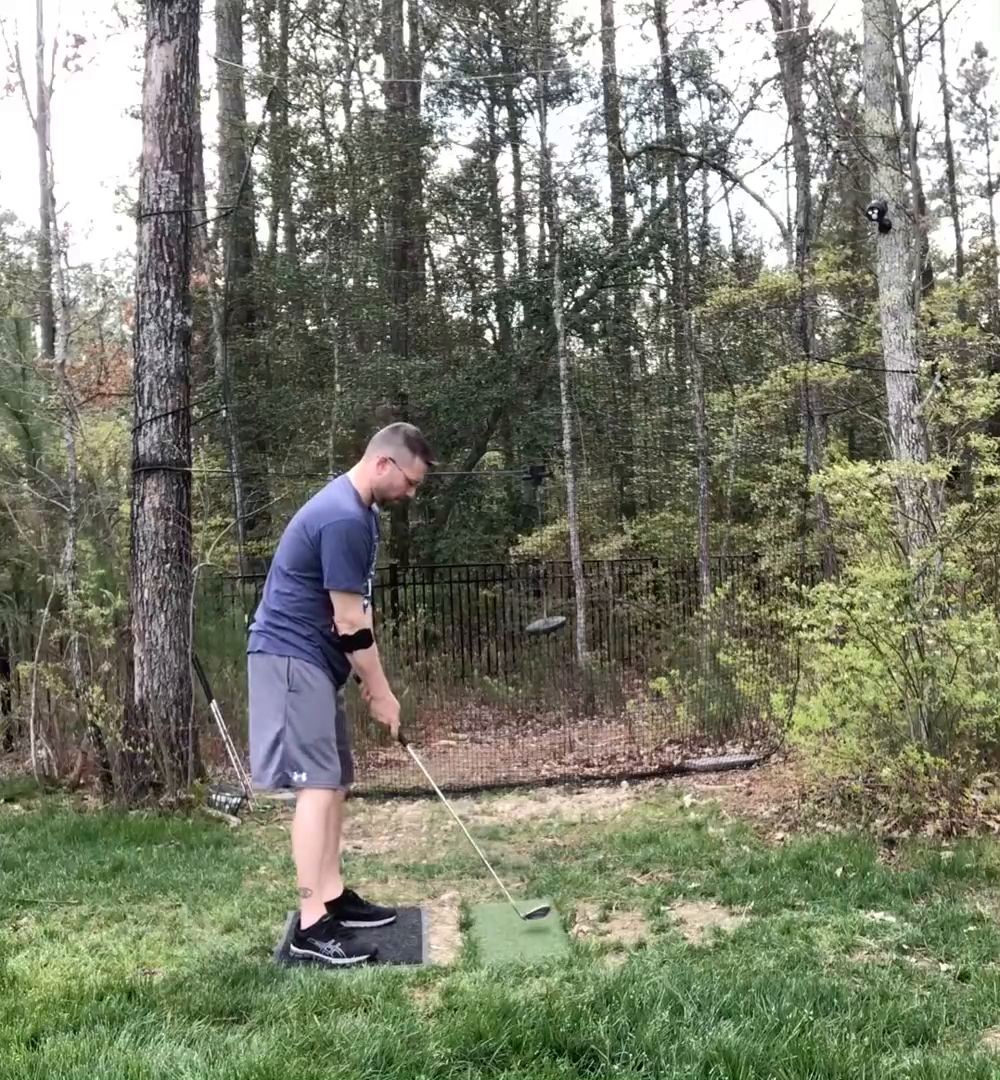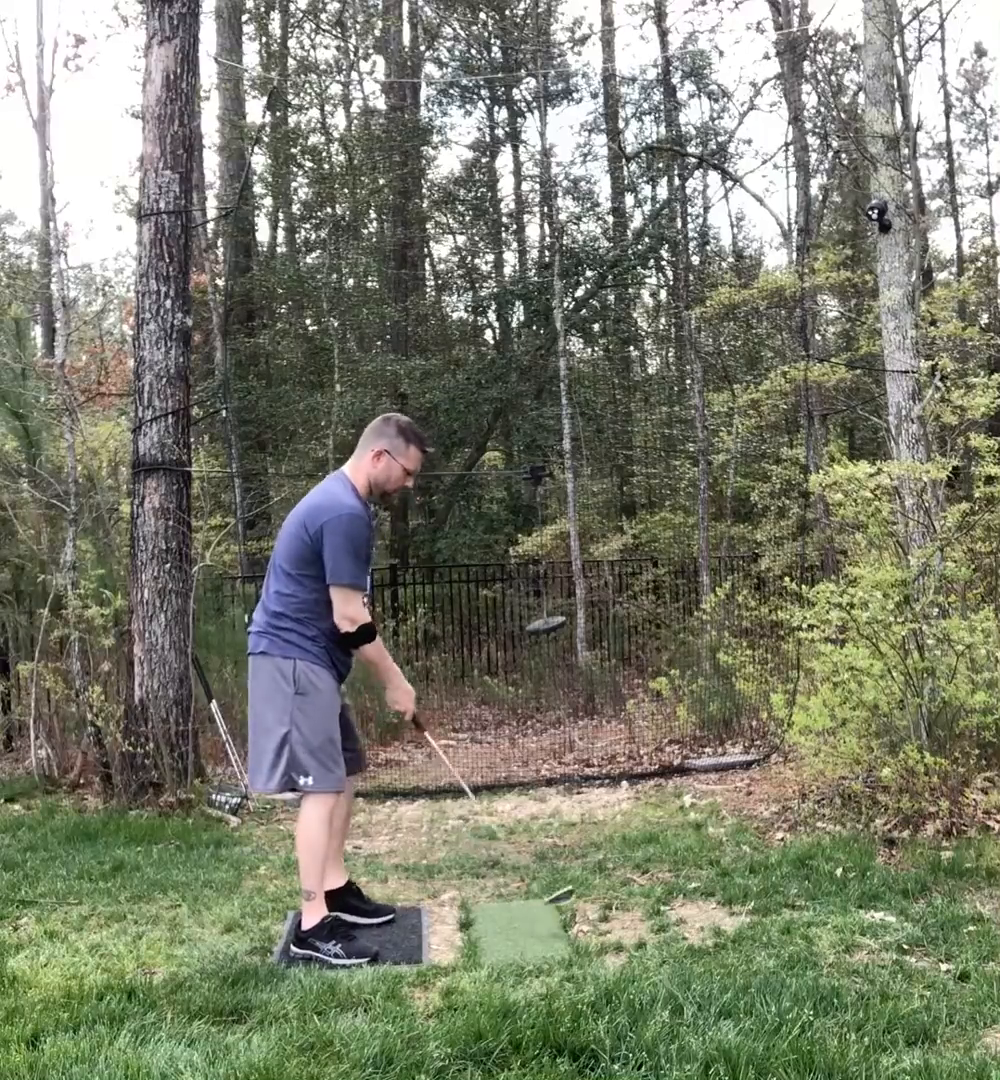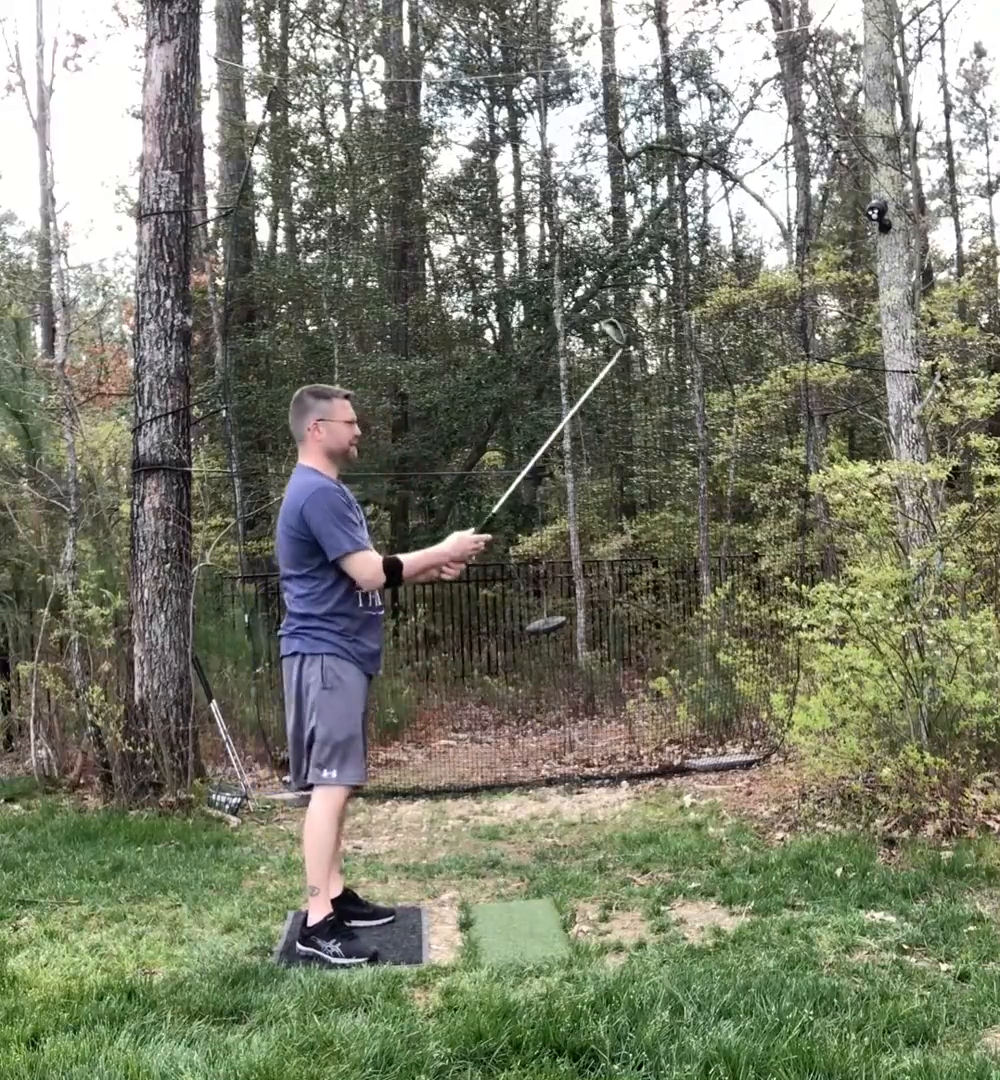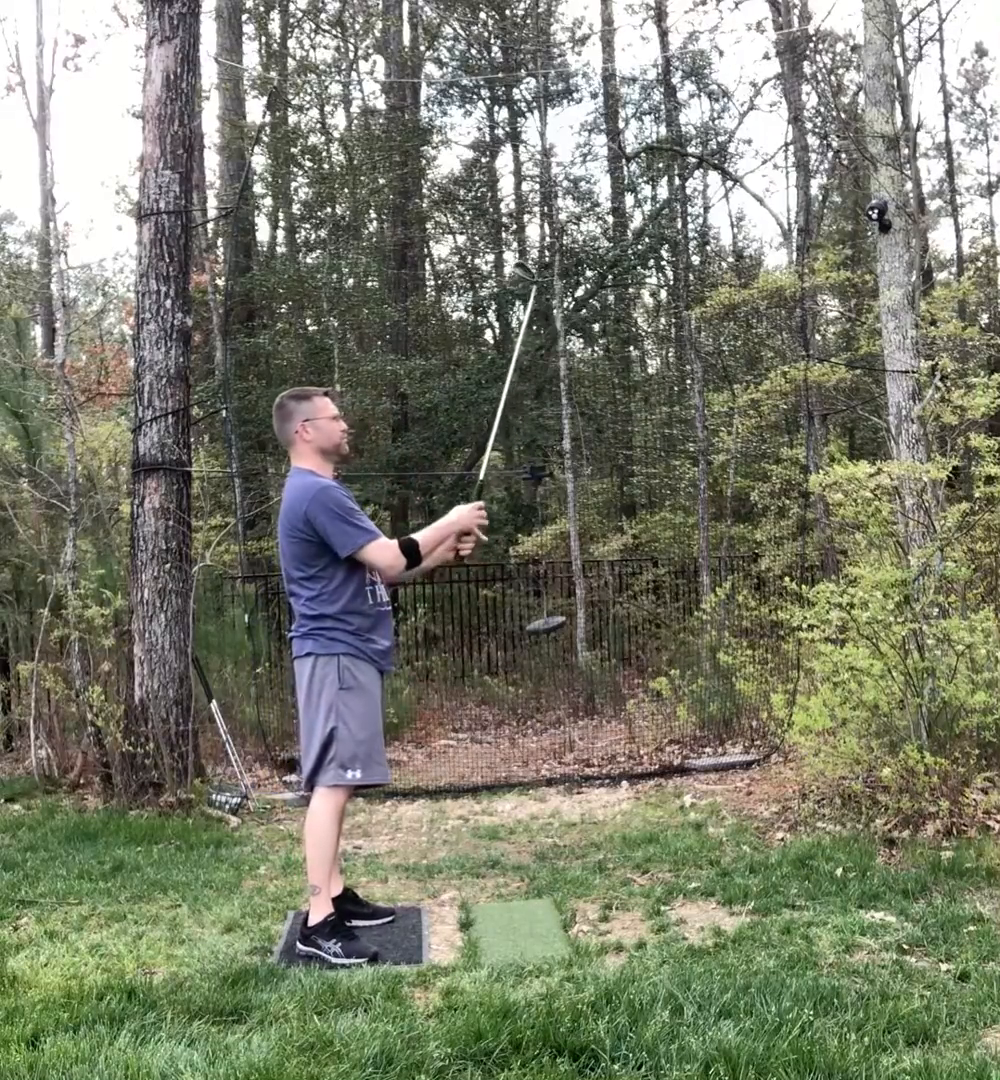
dt=0.7s
person 1, frame 1
left shoulder: (356, 509)
right shoulder: (343, 519)
left elbow: (356, 610)
right elbow: (349, 621)
left wrist: (372, 682)
right wrist: (380, 692)
left hip: (314, 659)
right hip: (292, 659)
left knee: (334, 782)
right knee: (317, 785)
left ankle: (332, 896)
right ankle: (312, 924)
person 1, frame 2
left shoulder: (346, 502)
right shoulder: (345, 512)
left elbow: (351, 604)
right elbow: (350, 619)
left wrist: (384, 672)
right wrist: (393, 682)
left hip: (313, 660)
right hip: (295, 660)
left knee: (342, 774)
right knee: (320, 787)
left ankle: (336, 889)
right ankle: (313, 925)
person 1, frame 3
left shoulder: (331, 490)
right shoulder: (316, 494)
left elbow: (367, 568)
right elbow: (370, 574)
left wrist: (431, 567)
right wrist: (442, 550)
left hip: (341, 655)
right hip: (325, 655)
left knee: (336, 782)
right knee: (331, 783)
left ankle: (334, 894)
right ankle: (317, 922)
person 1, frame 4
left shoulder: (322, 491)
right shoulder: (317, 494)
left elbow: (380, 568)
right elbow: (390, 559)
left wrist: (446, 549)
right wrist: (448, 523)
left hip: (349, 653)
right hip: (336, 655)
left knee: (336, 782)
right knee: (333, 782)
left ankle: (335, 894)
right ankle: (318, 923)
